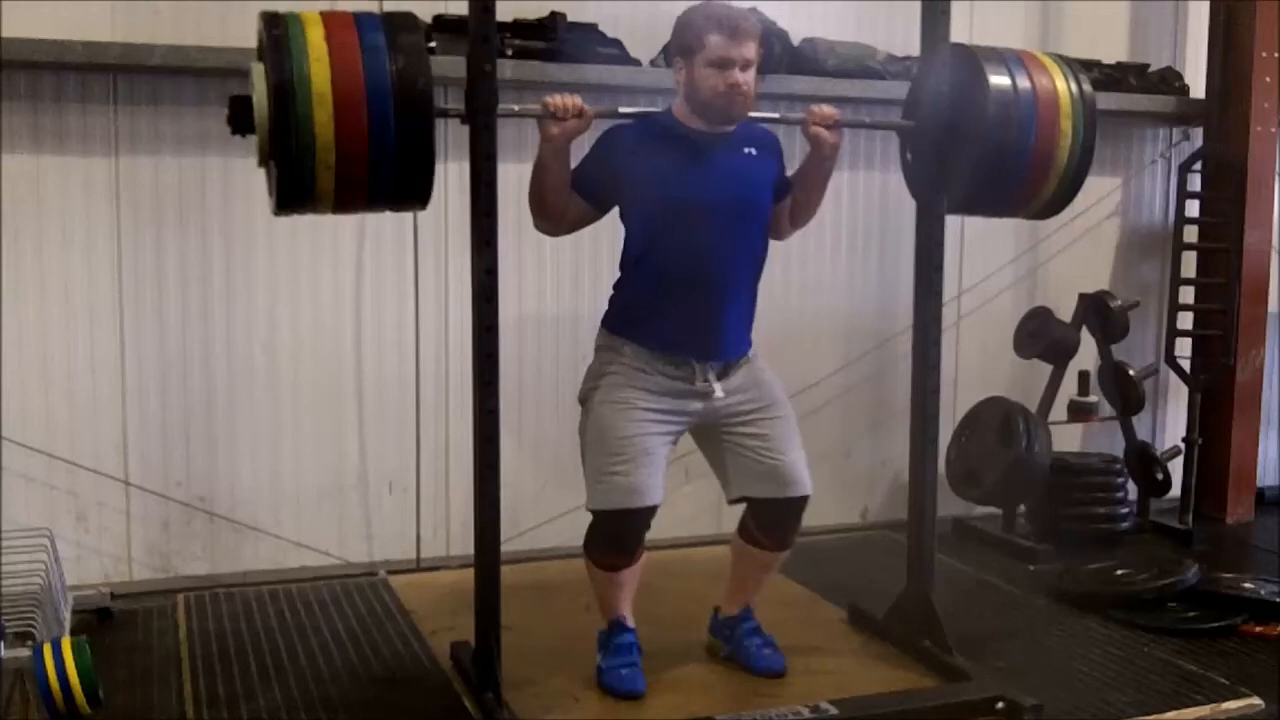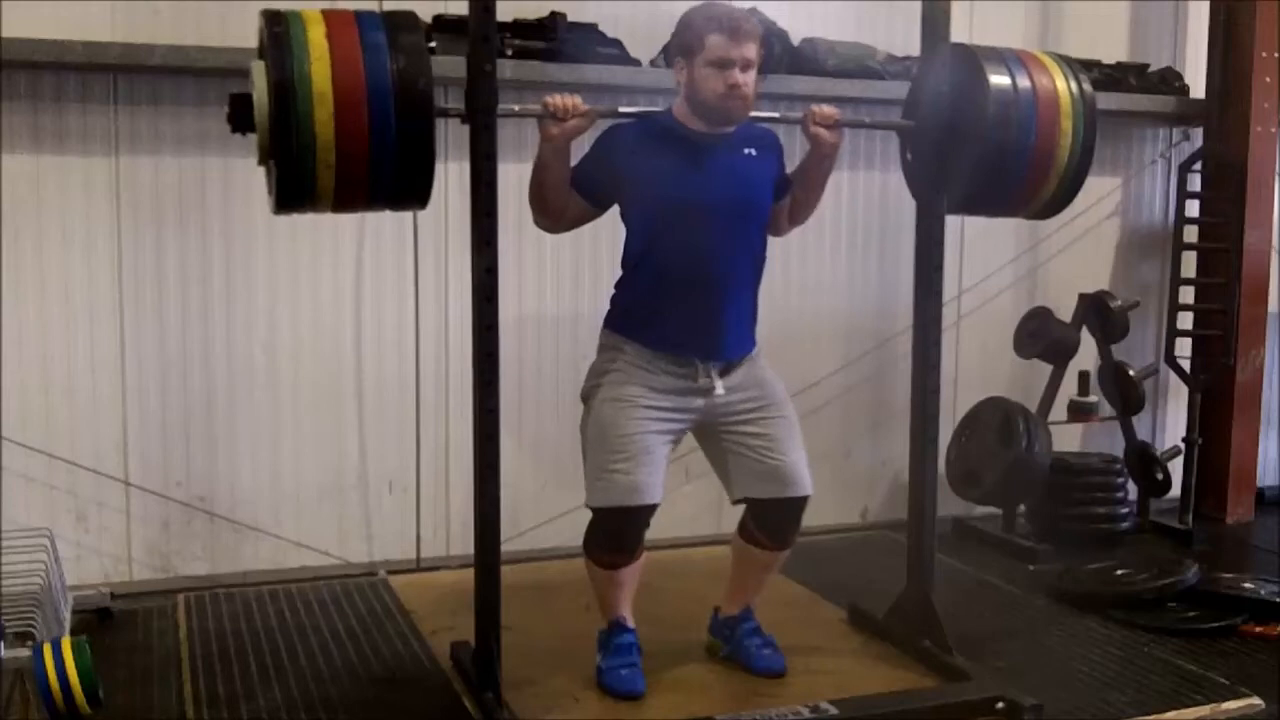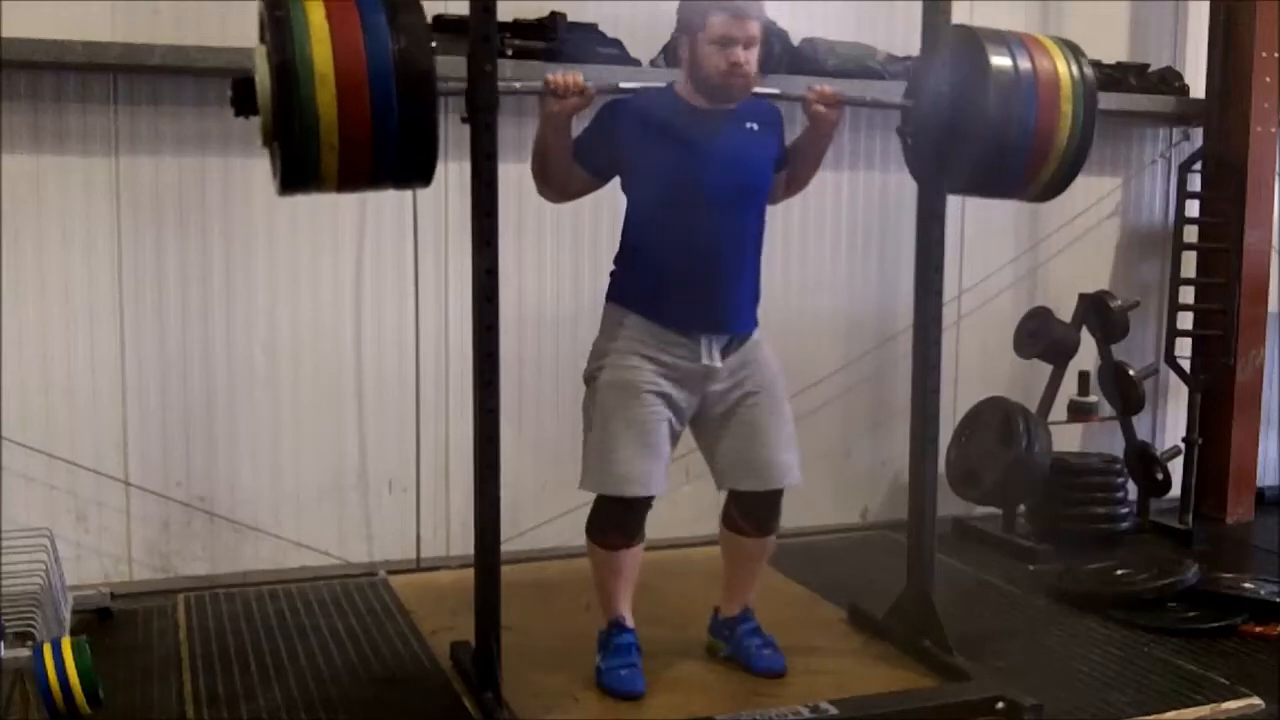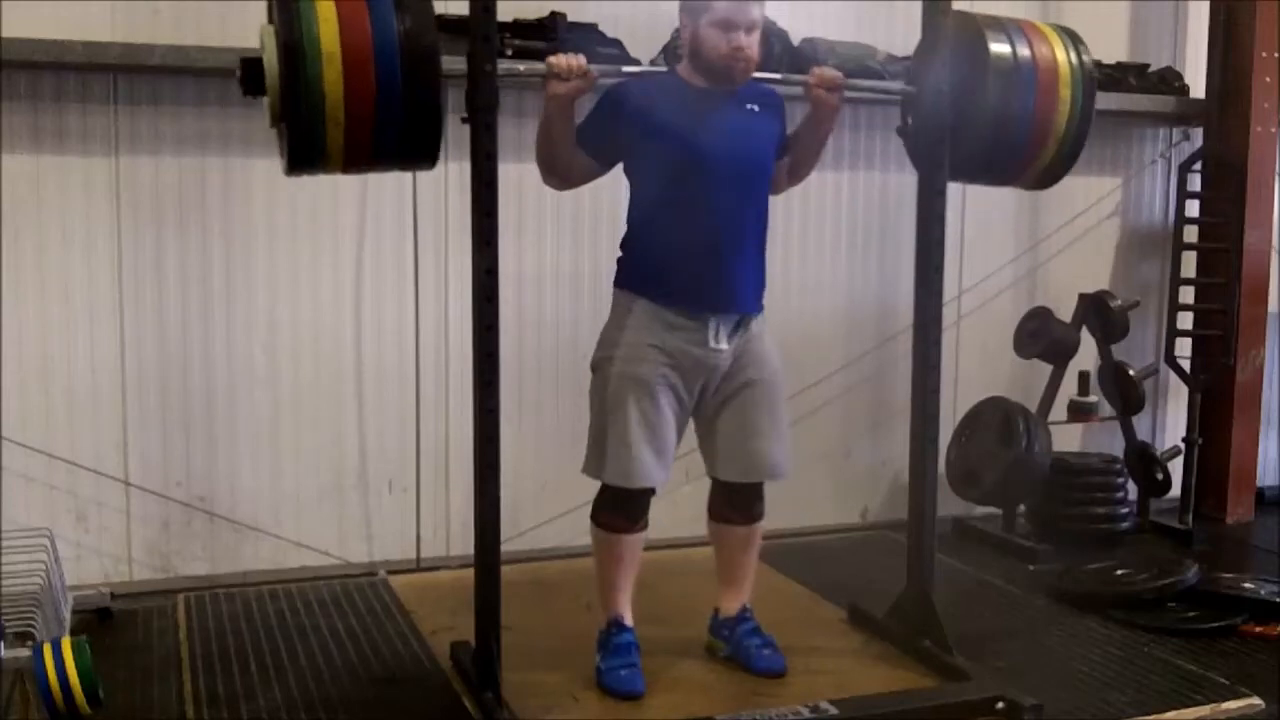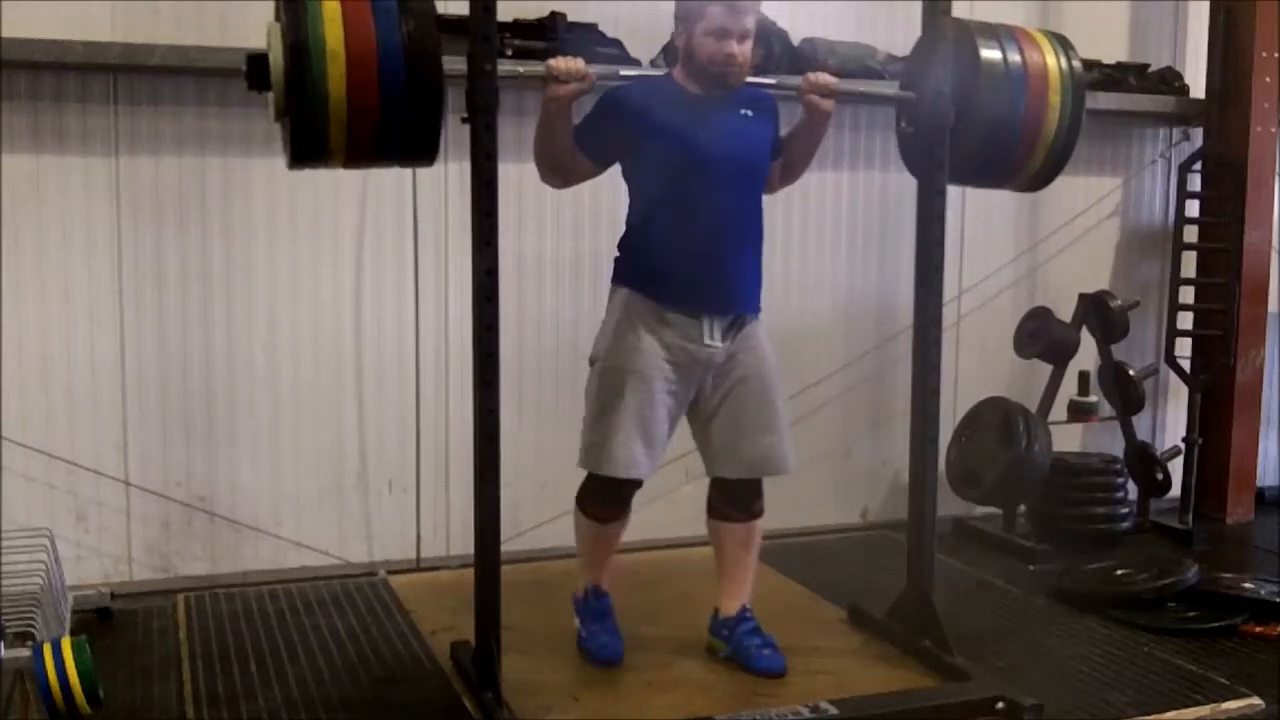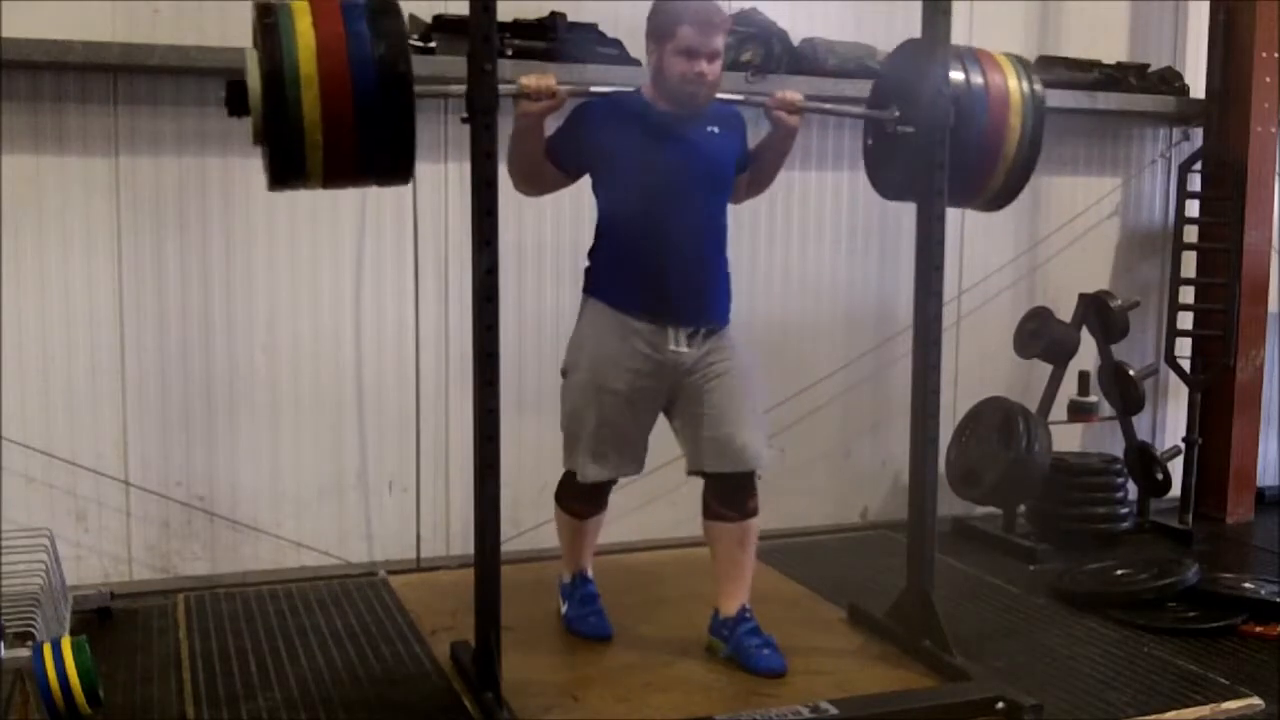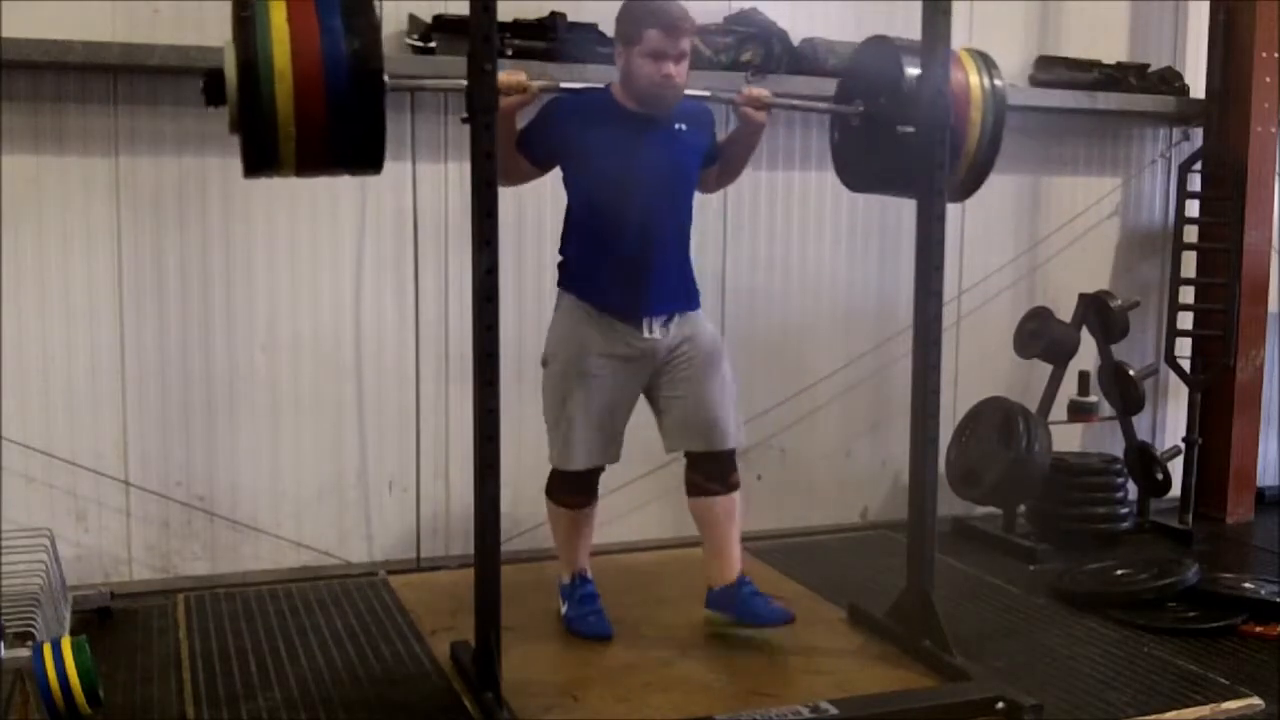
dt=0.3s
person 1, frame 1
left shoulder: (762, 146)
right shoulder: (631, 145)
left elbow: (783, 221)
right elbow: (553, 220)
left wrist: (823, 155)
right wrist: (554, 145)
left hip: (735, 366)
right hip: (638, 365)
left knee: (787, 497)
right knee: (624, 514)
left ankle: (733, 619)
right ankle: (618, 633)
person 1, frame 2
left shoulder: (763, 146)
right shoulder: (632, 144)
left elbow: (781, 218)
right elbow: (553, 216)
left wrist: (822, 154)
right wrist: (554, 145)
left hip: (740, 365)
right hip: (640, 364)
left knee: (786, 498)
right knee: (624, 509)
left ankle: (733, 620)
right ankle: (619, 633)
person 1, frame 3
left shoulder: (764, 120)
right shoulder: (634, 117)
right elbow: (557, 188)
left wrist: (820, 130)
right wrist: (555, 120)
left hip: (739, 343)
right hip: (643, 340)
left knee: (764, 490)
right knee: (625, 495)
left ankle: (732, 619)
right ankle: (618, 632)
person 1, frame 4
left shoulder: (765, 104)
right shoulder: (638, 99)
right elbow: (560, 173)
left wrist: (822, 114)
right wrist: (558, 104)
left hip: (742, 326)
right hip: (652, 322)
left knee: (743, 480)
right knee: (628, 483)
left ankle: (732, 618)
right ankle: (617, 632)
person 1, frame 5
left shoulder: (758, 107)
right shoulder: (635, 102)
right elbow: (559, 173)
left wrist: (817, 116)
right wrist: (556, 105)
left hip: (738, 325)
right hip: (649, 319)
left knee: (742, 477)
right knee: (615, 472)
left ankle: (732, 618)
right ankle: (592, 599)
person 1, frame 6
left shoulder: (727, 124)
right shoulder: (603, 120)
right elbow: (533, 182)
left wrist: (783, 134)
right wrist: (529, 120)
left hip: (709, 331)
right hip: (619, 327)
left knee: (736, 475)
right knee: (591, 474)
left ankle: (733, 619)
right ankle: (576, 584)
person 1, frame 7
left shoulder: (695, 120)
right shoulder: (573, 115)
right elbow: (508, 172)
left wrist: (751, 127)
right wrist: (503, 115)
left hip: (682, 319)
right hip: (593, 321)
left knee: (716, 451)
right knee: (578, 465)
left ankle: (728, 585)
right ankle: (575, 585)
